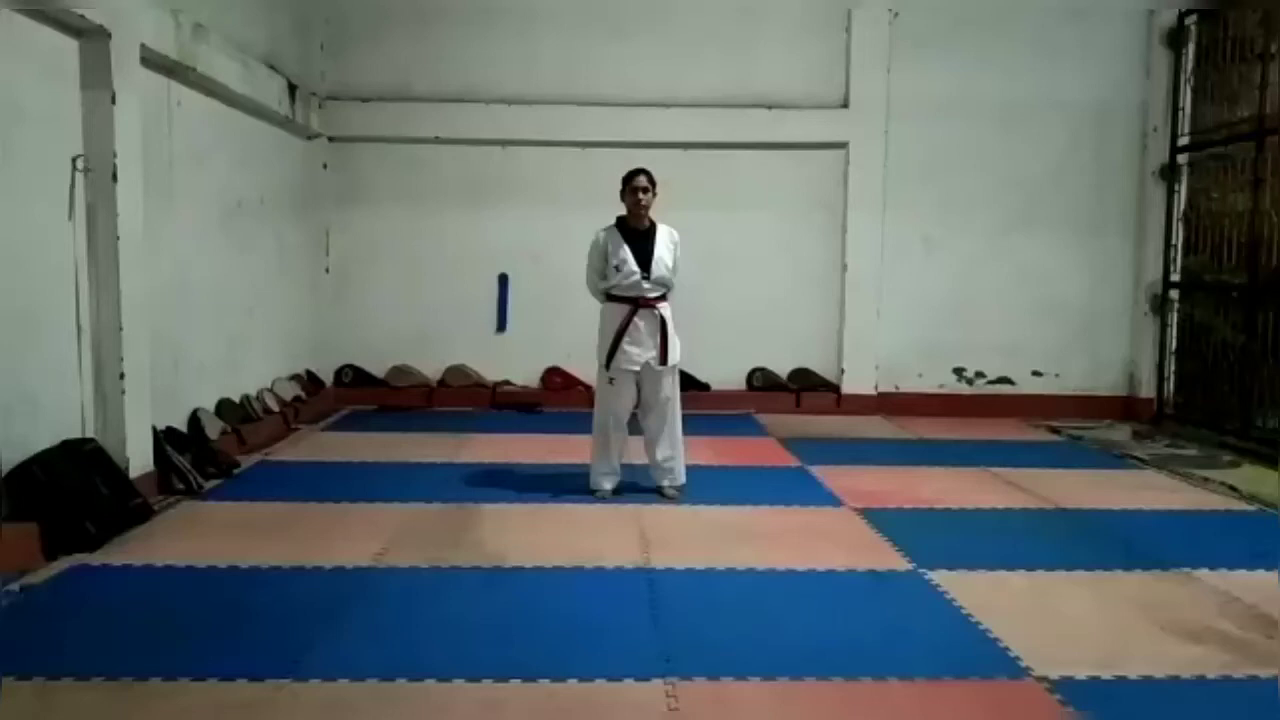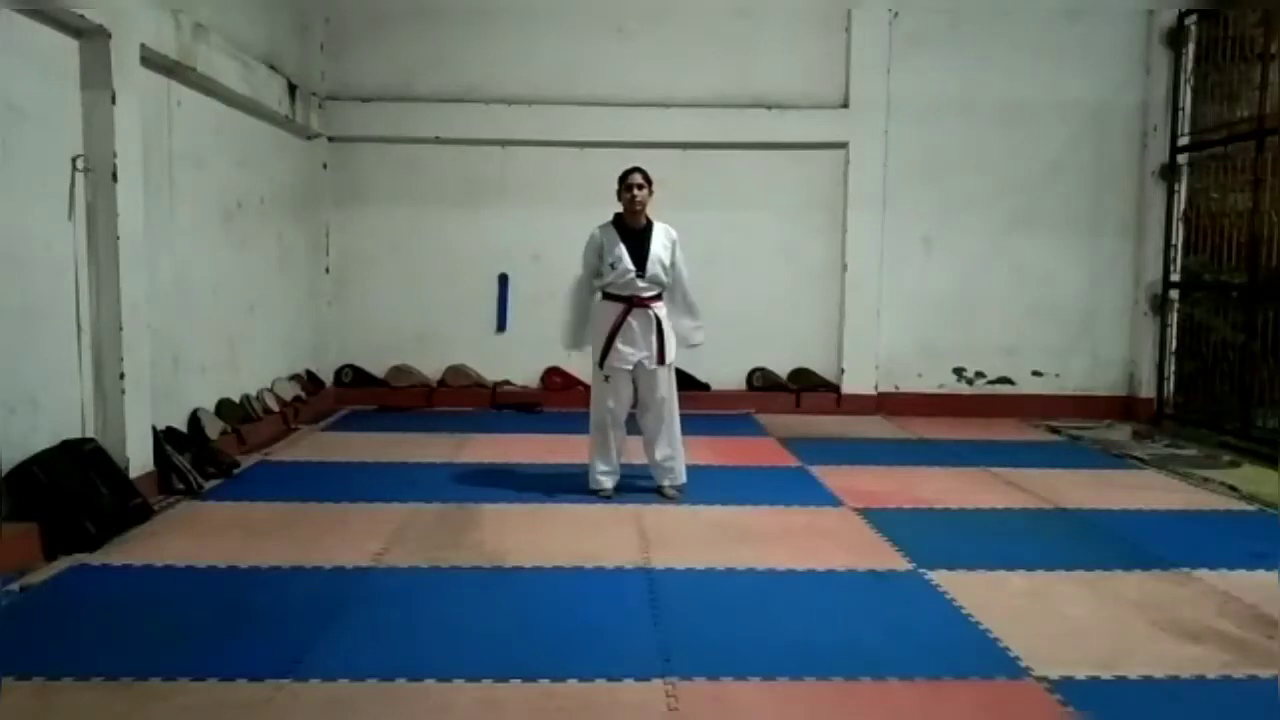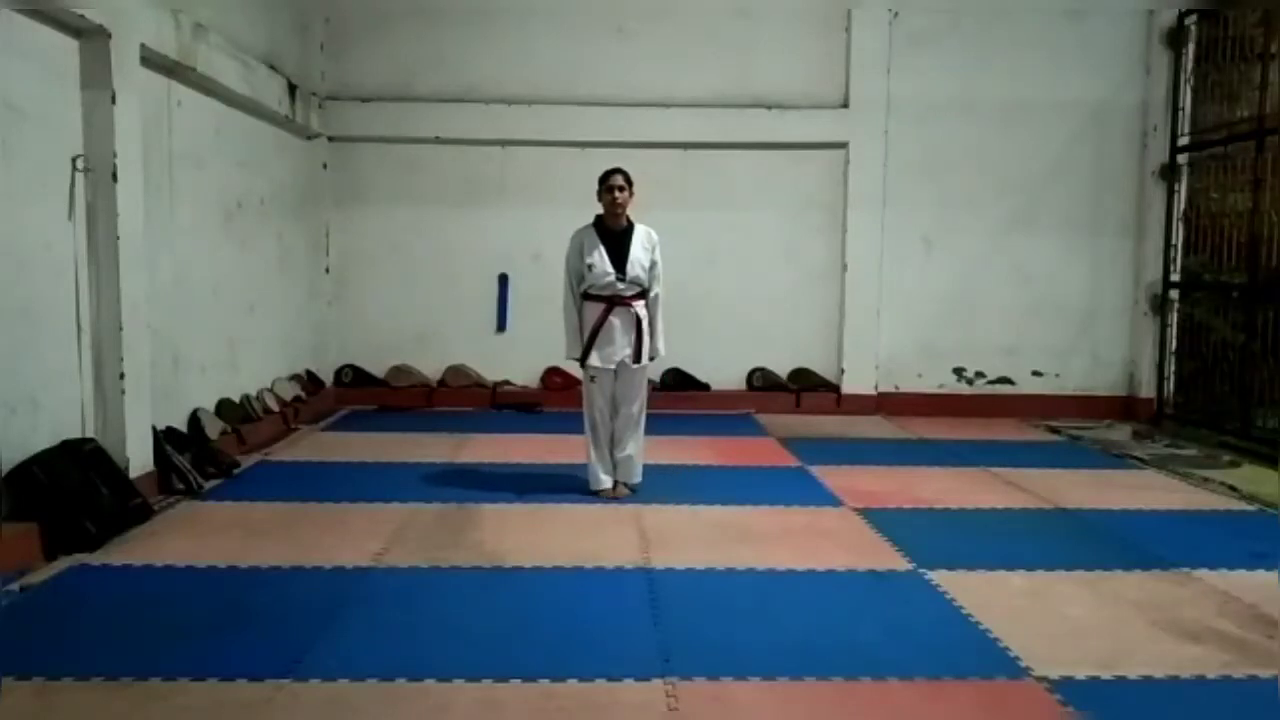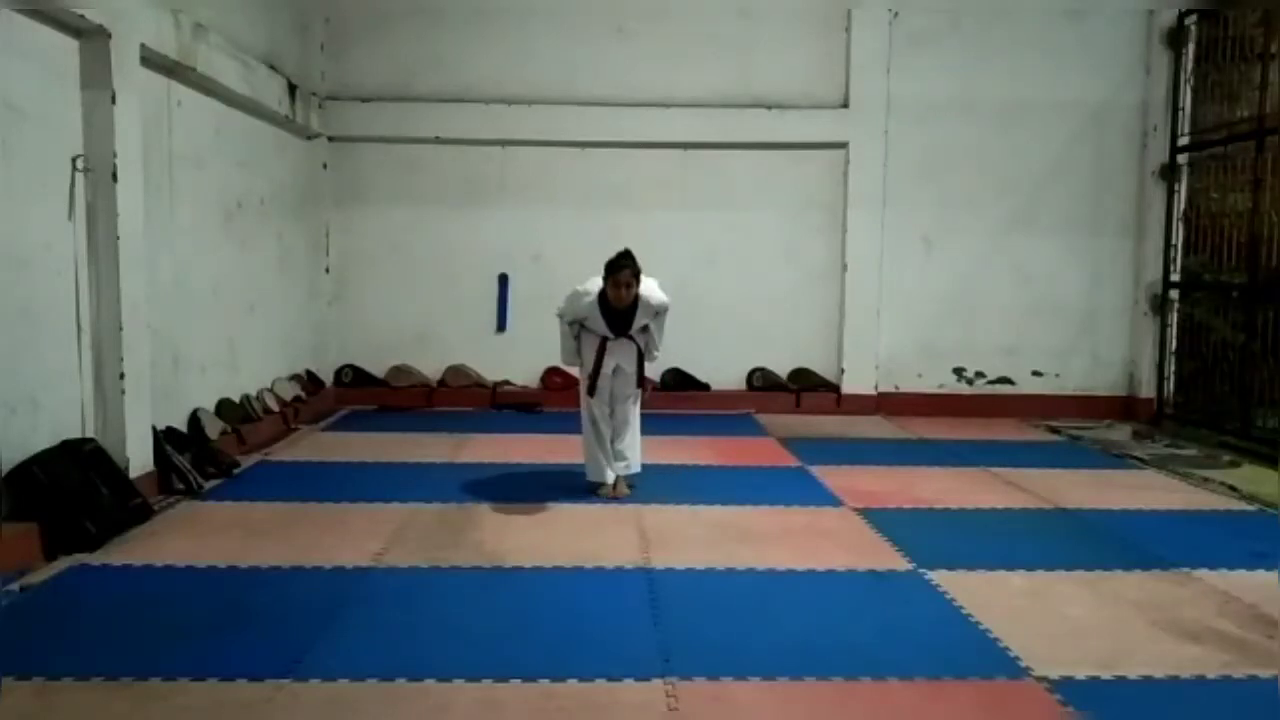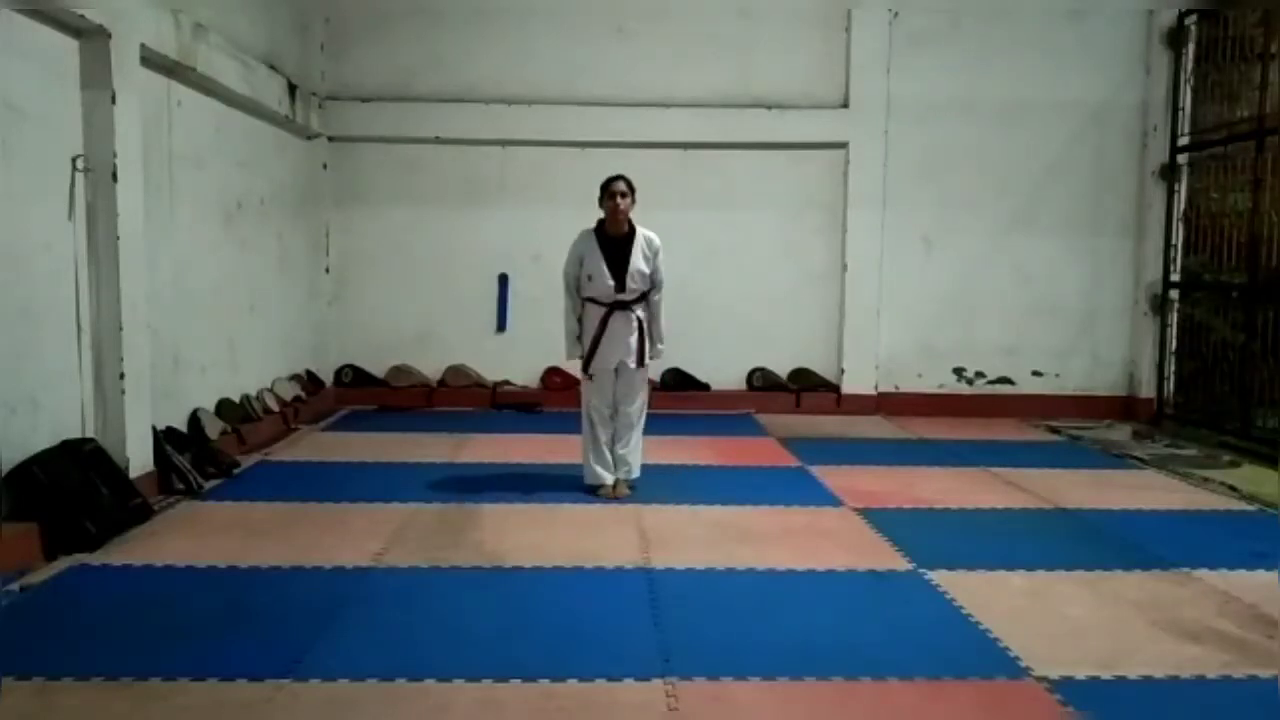
dt=1s
person 1, frame 1
left shoulder: (670, 237)
right shoulder: (606, 238)
right elbow: (595, 283)
left wrist: (650, 306)
right wrist: (625, 306)
left hip: (658, 327)
right hip: (619, 326)
left knee: (662, 407)
right knee: (612, 409)
left ankle: (668, 476)
right ankle: (605, 478)
person 1, frame 2
left shoulder: (668, 236)
right shoulder: (602, 236)
left elbow: (679, 286)
right elbow: (586, 286)
left wrist: (691, 328)
right wrist: (576, 331)
left hip: (654, 325)
right hip: (615, 324)
left knee: (662, 407)
right knee: (609, 408)
left ankle: (669, 477)
right ankle: (605, 477)
person 1, frame 3
left shoulder: (647, 238)
right shoulder: (582, 238)
left elbow: (654, 292)
right elbow: (572, 293)
left wrist: (655, 341)
right wrist: (575, 343)
left hip: (634, 328)
right hip: (597, 328)
left knee: (630, 407)
right knee: (599, 408)
left ankle: (625, 475)
right ankle: (603, 478)
person 1, frame 4
left shoulder: (652, 299)
right shoulder: (585, 298)
left elbow: (662, 310)
right elbow: (565, 316)
left wrist: (651, 346)
right wrist: (573, 354)
left hip: (630, 347)
right hip: (595, 347)
left knee: (626, 407)
right knee: (597, 408)
left ankle: (621, 474)
right ankle: (604, 475)
person 1, frame 5
left shoulder: (649, 242)
right shoulder: (584, 242)
left elbow: (656, 292)
right elbow: (572, 292)
left wrist: (657, 341)
right wrist: (574, 341)
left hip: (634, 327)
right hip: (597, 327)
left knee: (631, 406)
right knee: (598, 406)
left ankle: (623, 474)
right ankle: (602, 476)
